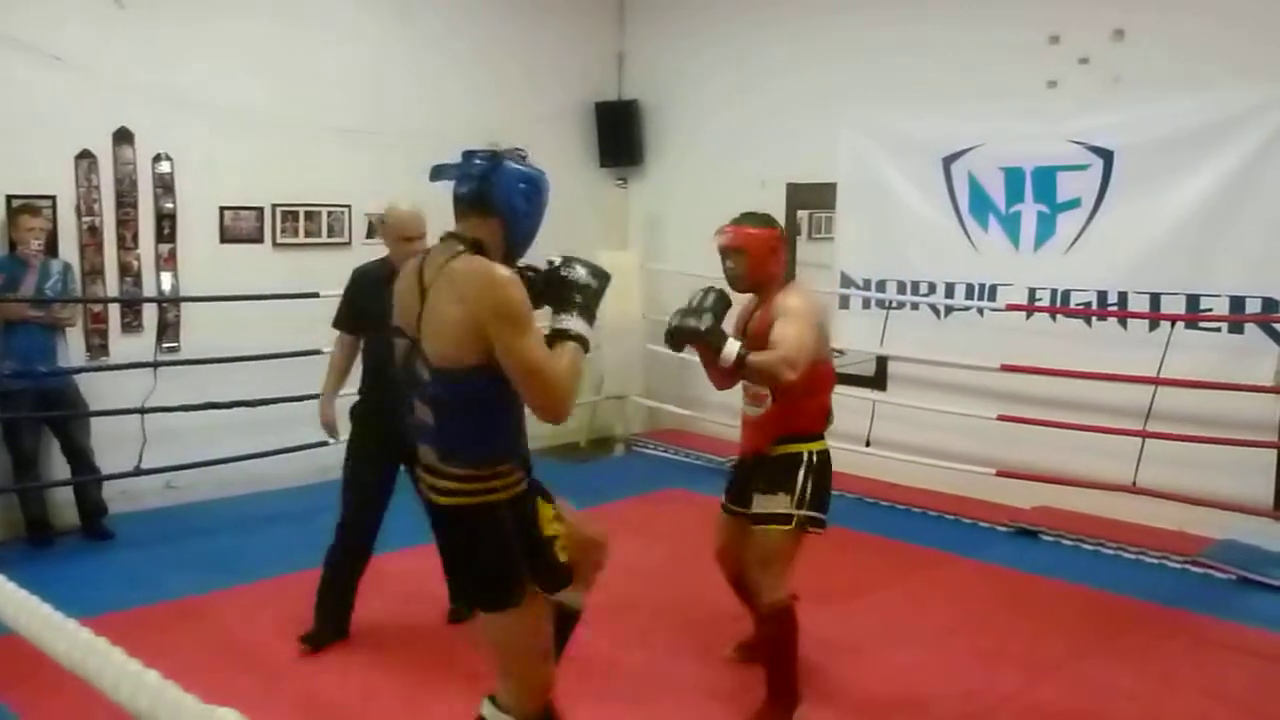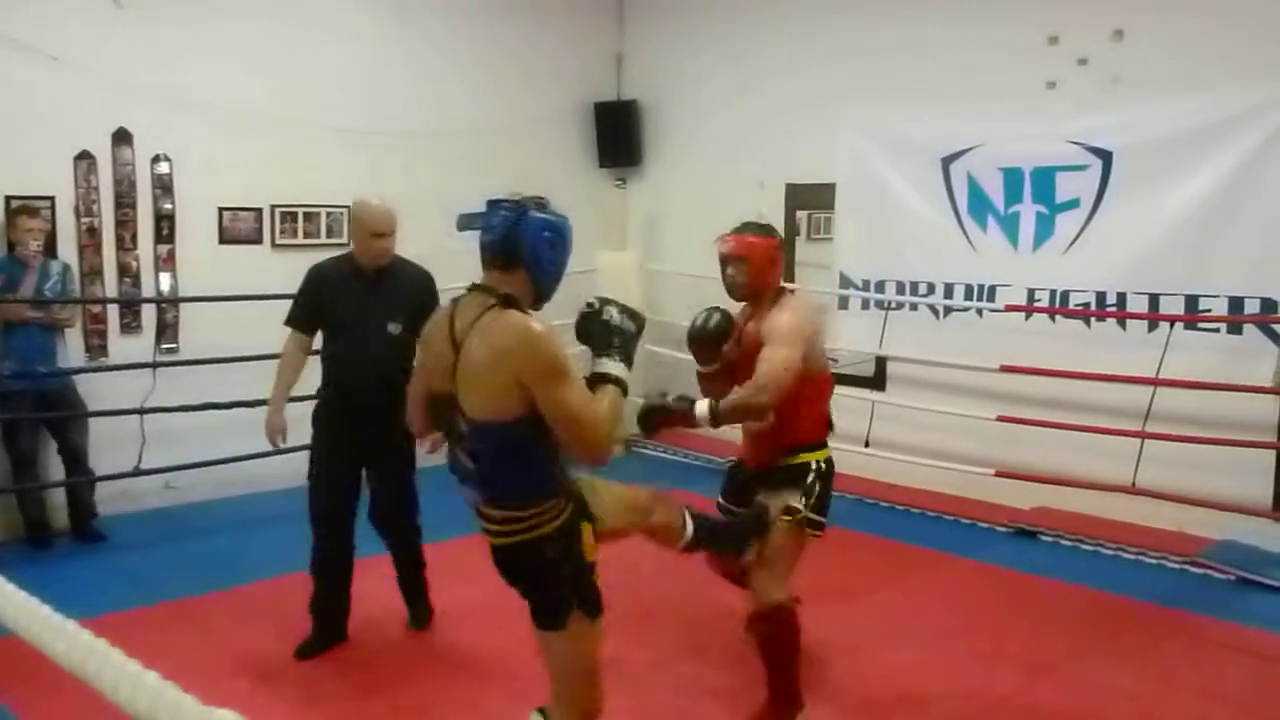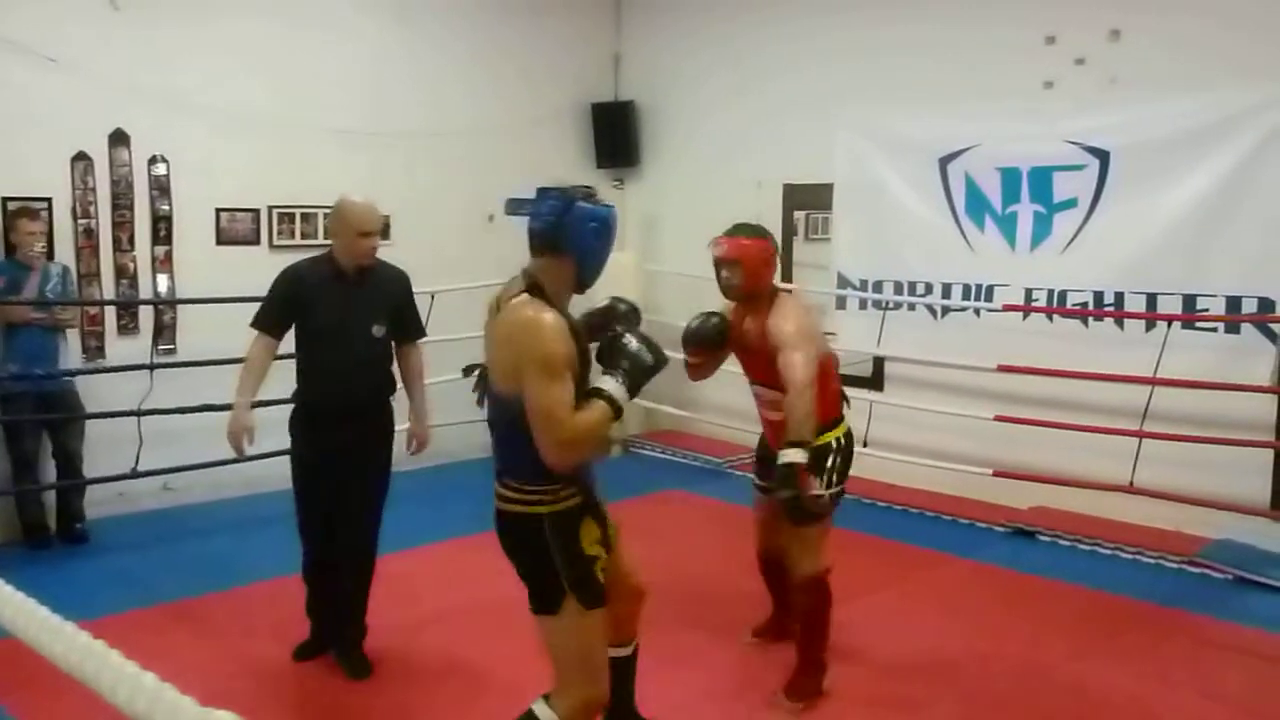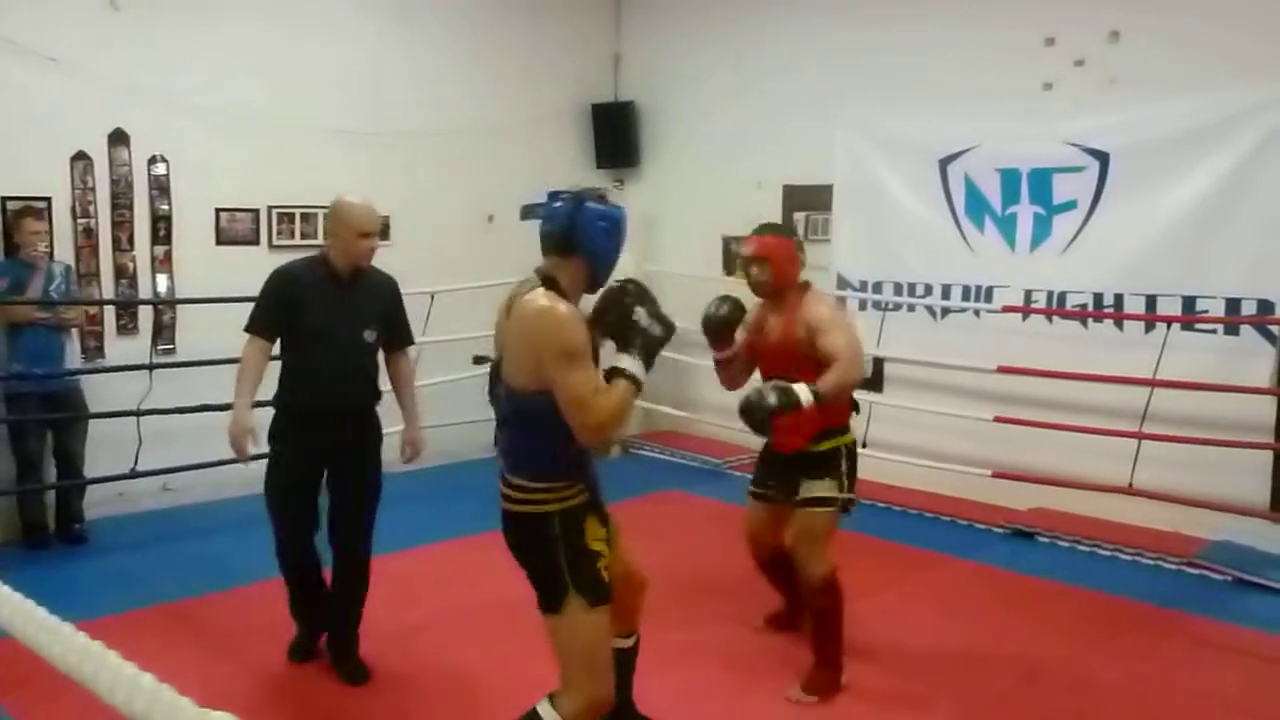
dt=0.2s
person 1, frame 1
left shoulder: (418, 274)
right shoulder: (493, 284)
right elbow: (553, 402)
right wrist: (574, 315)
left hip: (443, 479)
right hip: (488, 500)
left knee: (585, 547)
person 1, frame 2
left shoulder: (442, 324)
right shoulder: (523, 336)
left elbow: (421, 421)
right elbow: (594, 444)
right wrist: (613, 358)
left hip: (503, 510)
right hip: (539, 535)
left knee: (648, 506)
left ankle: (728, 536)
person 1, frame 3
left shoulder: (514, 300)
right shoulder: (537, 325)
right elbow: (561, 447)
left wrist: (588, 331)
right wrist: (618, 379)
left hip: (557, 500)
right hip: (543, 516)
left knee: (626, 596)
person 1, frame 4
left shoulder: (523, 302)
right shoulder: (552, 316)
right elbow: (594, 428)
left wrist: (600, 322)
right wrist: (634, 354)
left hip: (531, 494)
right hip: (552, 511)
left knee: (627, 586)
person 2, frame 1
left shoulder: (794, 306)
right shoulder: (753, 307)
left elbow: (787, 368)
right elbow: (727, 374)
left wrist: (721, 347)
right wrist: (704, 336)
left hip: (796, 458)
right hip: (757, 453)
left knee: (765, 579)
right knee: (730, 558)
right ankle: (768, 634)
person 2, frame 2
left shoulder: (789, 320)
right shoulder: (745, 317)
left elbow: (763, 394)
right elbow: (719, 385)
left wrist: (689, 412)
right wrist: (706, 355)
left hip: (799, 466)
right hip: (756, 458)
left knee: (770, 585)
right ankle: (771, 609)
person 2, frame 3
left shoulder: (787, 320)
right shoulder: (736, 314)
left elbow: (803, 388)
right elbow: (699, 372)
left wrist: (797, 465)
right wrist: (698, 348)
left hip: (817, 443)
right hip: (777, 440)
left knee: (803, 556)
right knee: (768, 538)
left ankle: (811, 667)
right ankle: (783, 617)
person 2, frame 4
left shoulder: (819, 310)
right shoulder: (756, 314)
left elbow: (851, 367)
right elbow: (732, 380)
left wrist: (798, 397)
right wrist: (720, 345)
left hip: (824, 450)
right hip: (780, 447)
left knee: (808, 555)
right knee: (761, 538)
left ankle: (827, 668)
right ankle: (796, 606)
person 3, frame 1
right shoulder: (365, 280)
right elbow: (348, 341)
right wrist: (328, 398)
right hip: (374, 414)
right knee: (357, 516)
right ankle: (332, 617)
person 3, frame 2
left shoulder: (415, 281)
right shoulder: (324, 278)
right elbow: (299, 341)
right wrist: (276, 404)
left hip: (390, 418)
right hip: (335, 416)
left knee: (394, 513)
right knee: (329, 522)
left ankle: (416, 592)
right ankle: (328, 623)
person 3, frame 3
left shoulder: (393, 282)
right shoulder: (299, 279)
left elbow: (408, 349)
right elbow: (265, 341)
left wrist: (418, 413)
right wrist: (242, 405)
left hip: (371, 424)
right hip: (313, 423)
left knee: (358, 534)
right knee: (316, 532)
left ankle: (350, 638)
right ankle: (322, 627)
person 3, frame 4
left shoulder: (382, 288)
right shoulder: (290, 281)
left elbow: (397, 355)
right elbow: (257, 347)
left wrist: (412, 419)
right wrist: (242, 410)
left hip: (358, 429)
right hip: (296, 429)
left knee: (353, 542)
right knee: (292, 534)
left ankle: (344, 645)
right ankle: (310, 624)
person 4, frame 1
left shoulder: (61, 268)
left elbow: (71, 316)
left wrist: (29, 312)
right wrist: (31, 269)
left hip: (56, 374)
left knee: (81, 448)
left ankle: (93, 517)
right ankle: (37, 525)
person 4, frame 2
left shoulder: (60, 269)
left elbow: (71, 317)
left wrist: (30, 313)
right wrist: (31, 269)
left hip: (55, 375)
left knee: (76, 449)
left ankle: (84, 519)
right ankle: (36, 526)
person 4, frame 3
left shoulder: (60, 271)
left elbow: (72, 317)
left wrist: (32, 314)
right wrist: (33, 272)
left hip: (57, 378)
left knee: (71, 454)
left ankle: (72, 522)
right ankle: (35, 527)
person 4, frame 4
left shoulder: (63, 271)
left elbow: (76, 317)
left wrist: (35, 315)
right wrist: (38, 271)
left hip: (64, 379)
left knee: (72, 456)
right knee: (29, 459)
left ankle: (71, 522)
right ankle: (35, 528)
